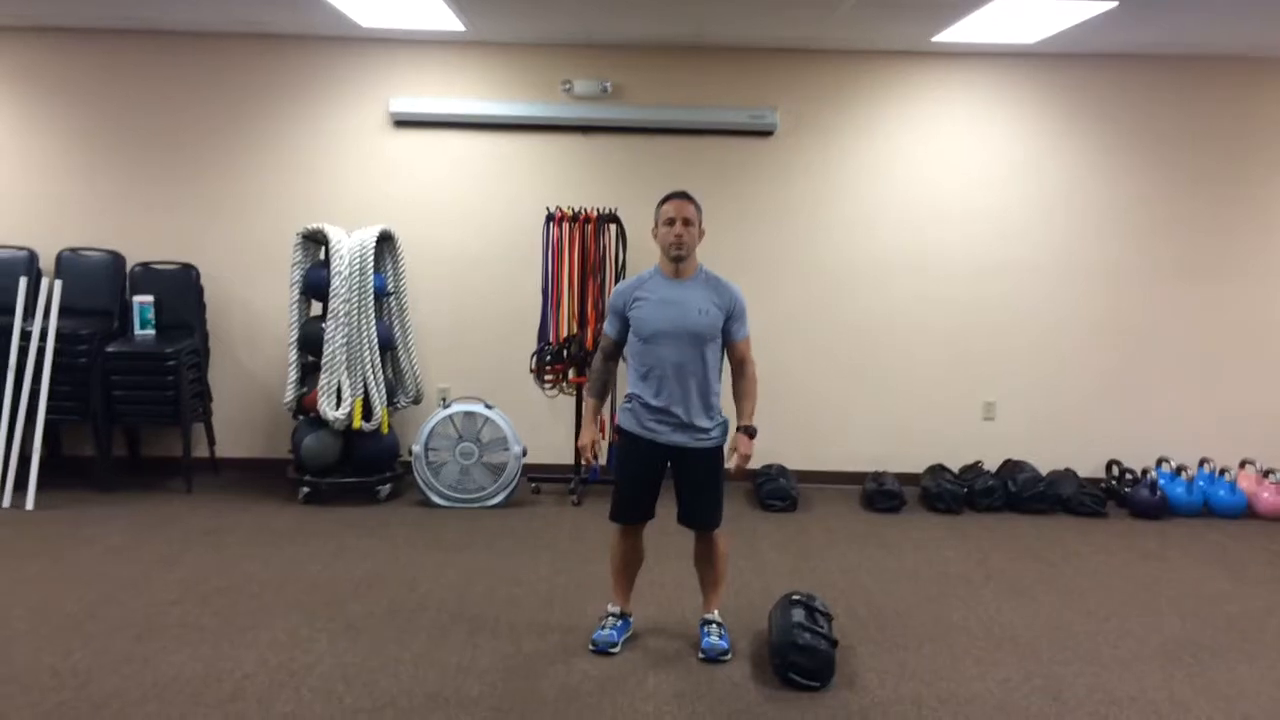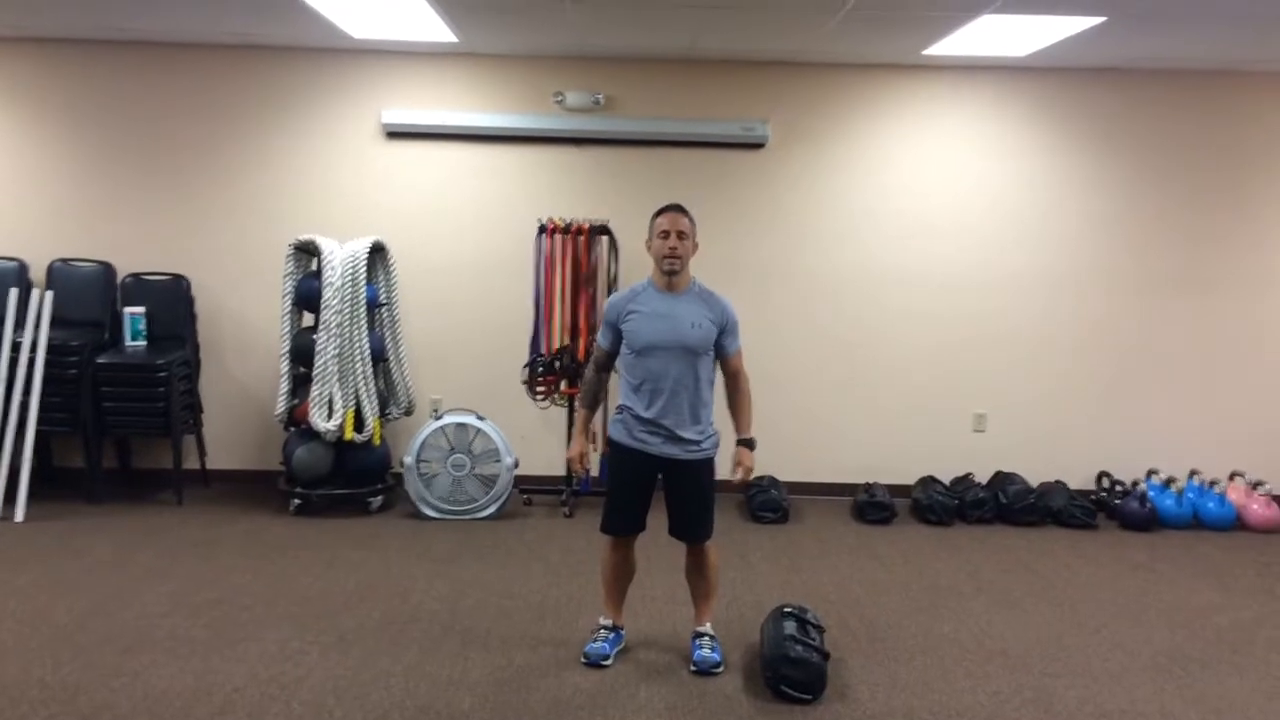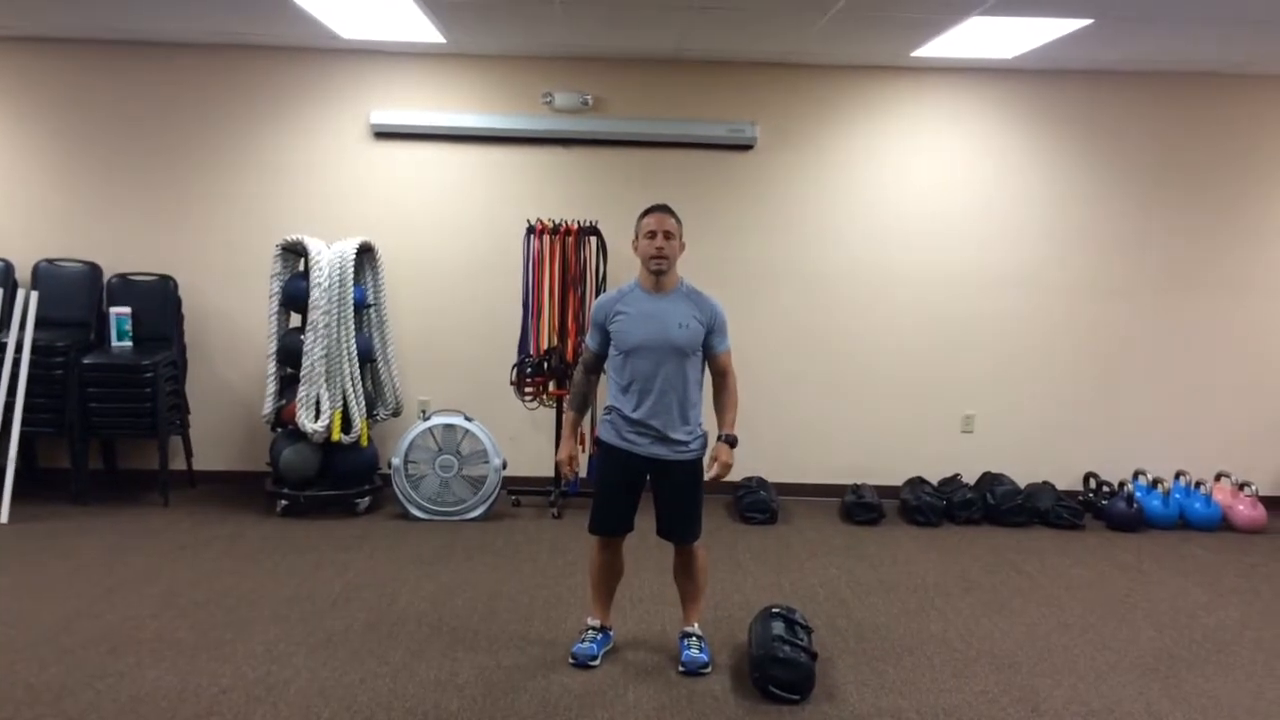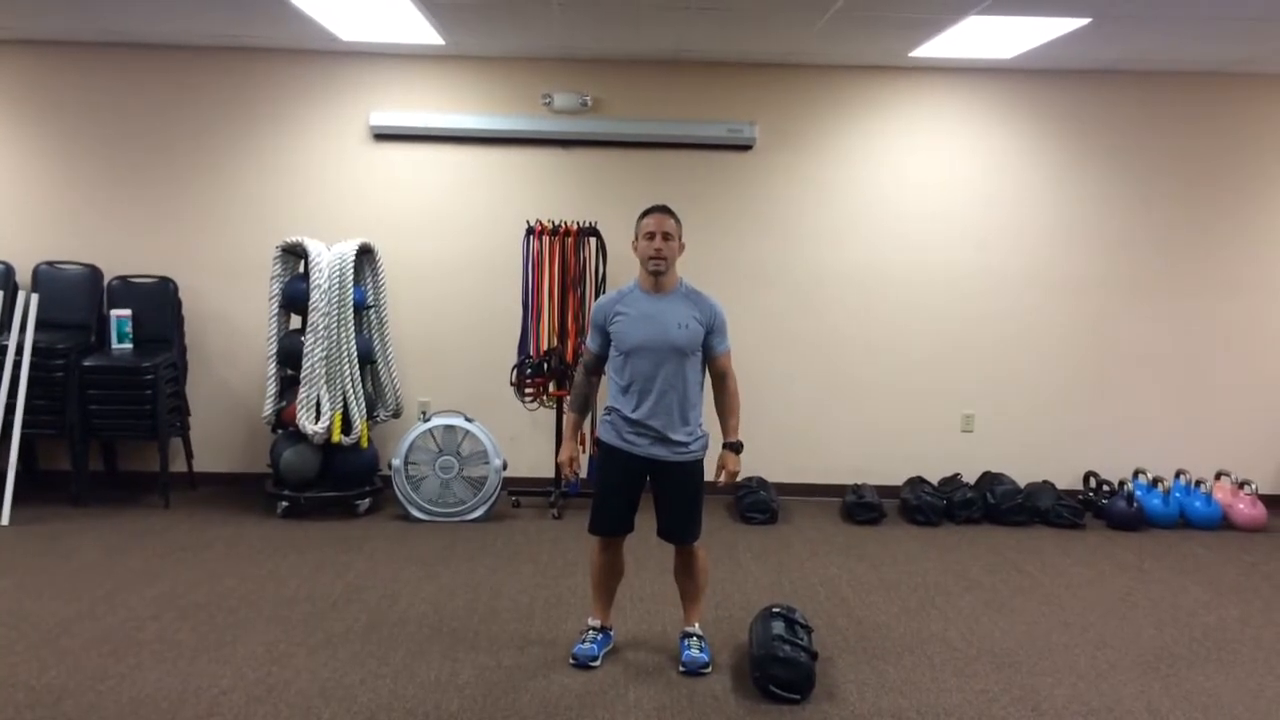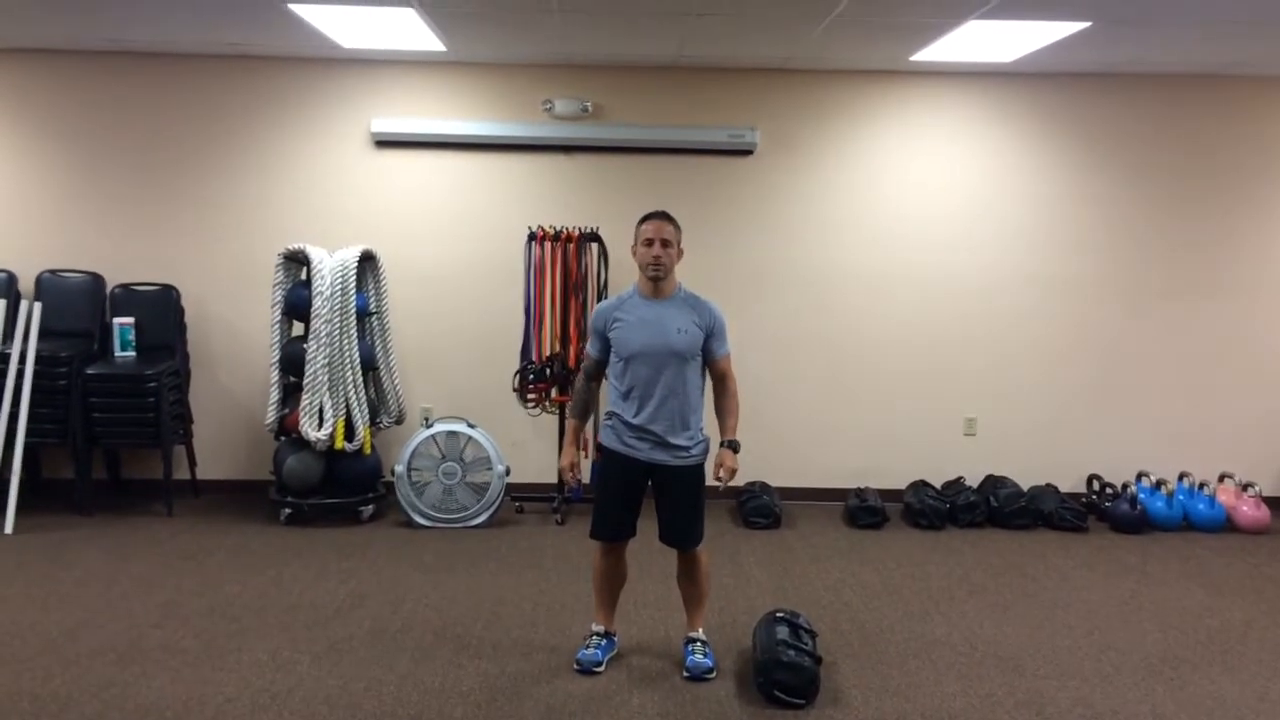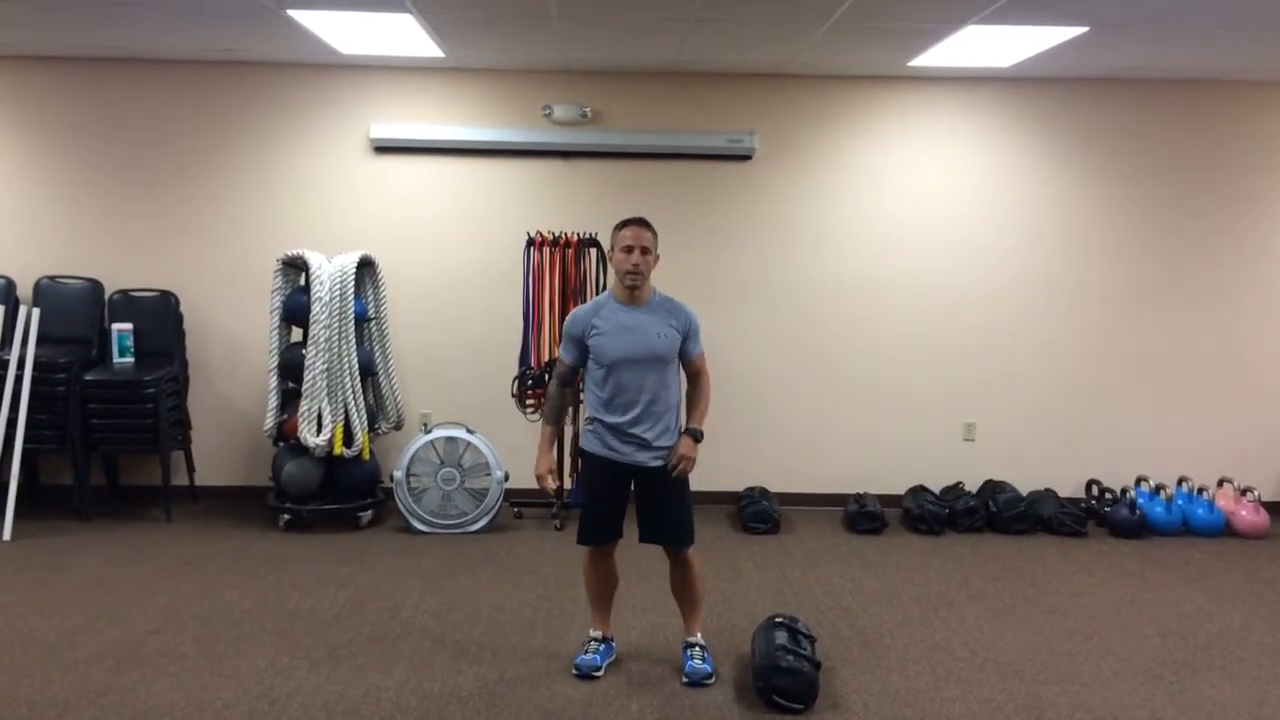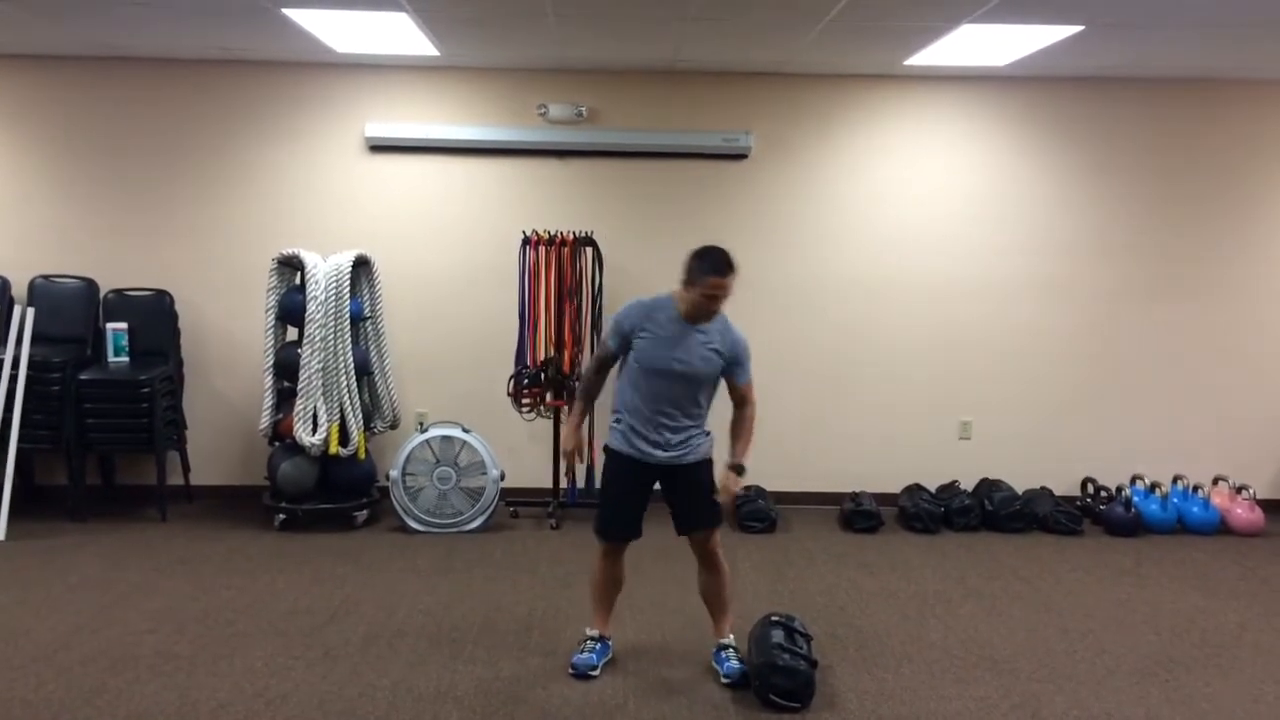
dt=0.7s
person 1, frame 1
left shoulder: (724, 296)
right shoulder: (629, 294)
left elbow: (742, 364)
right elbow: (605, 358)
left wrist: (744, 428)
right wrist: (590, 421)
left hip: (702, 436)
right hip: (639, 430)
left knee: (707, 530)
right knee: (628, 525)
left ankle: (711, 618)
right ankle: (619, 613)
person 1, frame 2
left shoulder: (717, 310)
right shoulder: (621, 305)
left elbow: (735, 377)
right elbow: (597, 370)
left wrist: (745, 441)
right wrist: (579, 432)
left hip: (693, 448)
right hip: (630, 442)
left knee: (698, 541)
right knee: (619, 536)
left ankle: (703, 630)
right ankle: (611, 626)
person 1, frame 3
left shoulder: (705, 310)
right shoulder: (609, 307)
left elbow: (724, 376)
right elbow: (587, 371)
left wrist: (726, 438)
right wrist: (569, 434)
left hip: (682, 449)
right hip: (619, 443)
left knee: (686, 543)
right knee: (607, 537)
left ankle: (692, 631)
right ankle: (599, 626)
person 1, frame 4
left shoulder: (705, 310)
right shoulder: (609, 308)
left elbow: (723, 379)
right elbow: (587, 374)
left wrist: (732, 444)
right wrist: (569, 436)
left hip: (682, 449)
right hip: (618, 443)
left knee: (686, 543)
right knee: (608, 538)
left ankle: (692, 631)
right ankle: (599, 627)
person 1, frame 5
left shoulder: (704, 315)
right shoulder: (608, 313)
left elbow: (723, 381)
right elbow: (588, 379)
left wrist: (729, 443)
right wrist: (571, 441)
left hip: (683, 453)
right hip: (620, 448)
left knee: (689, 547)
right knee: (610, 542)
left ankle: (696, 635)
right ankle: (603, 631)
person 1, frame 6
left shoulder: (679, 317)
right shoulder: (584, 320)
left elbow: (699, 377)
right elbow: (561, 384)
left wrist: (691, 433)
right wrist: (546, 448)
left hip: (664, 454)
right hip: (603, 453)
left knee: (680, 551)
right knee: (599, 547)
left ankle: (694, 640)
right ankle: (601, 637)
person 1, frame 7
left shoulder: (730, 342)
right shoulder: (637, 317)
left elbow: (745, 406)
right elbow: (598, 368)
left wrist: (735, 466)
right wrist: (575, 424)
left hip: (690, 455)
right hip: (628, 449)
left knee: (708, 547)
right knee: (611, 545)
left ankle: (725, 642)
right ankle: (597, 636)
